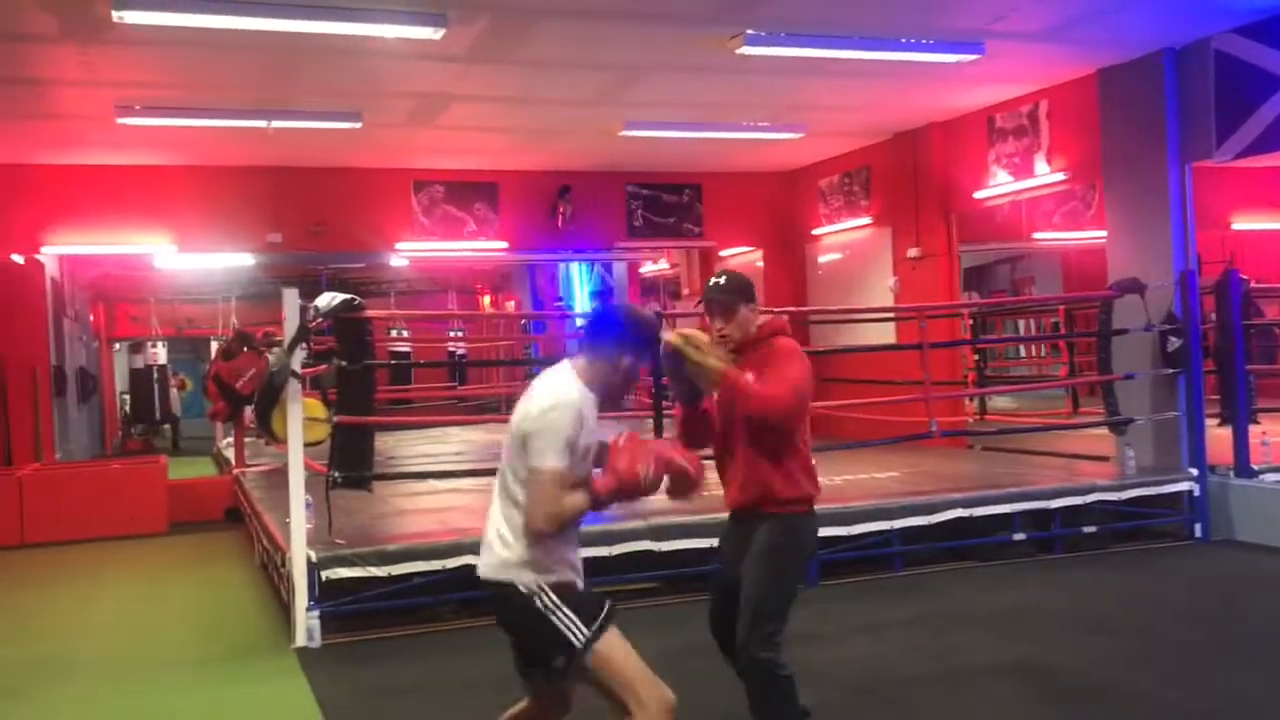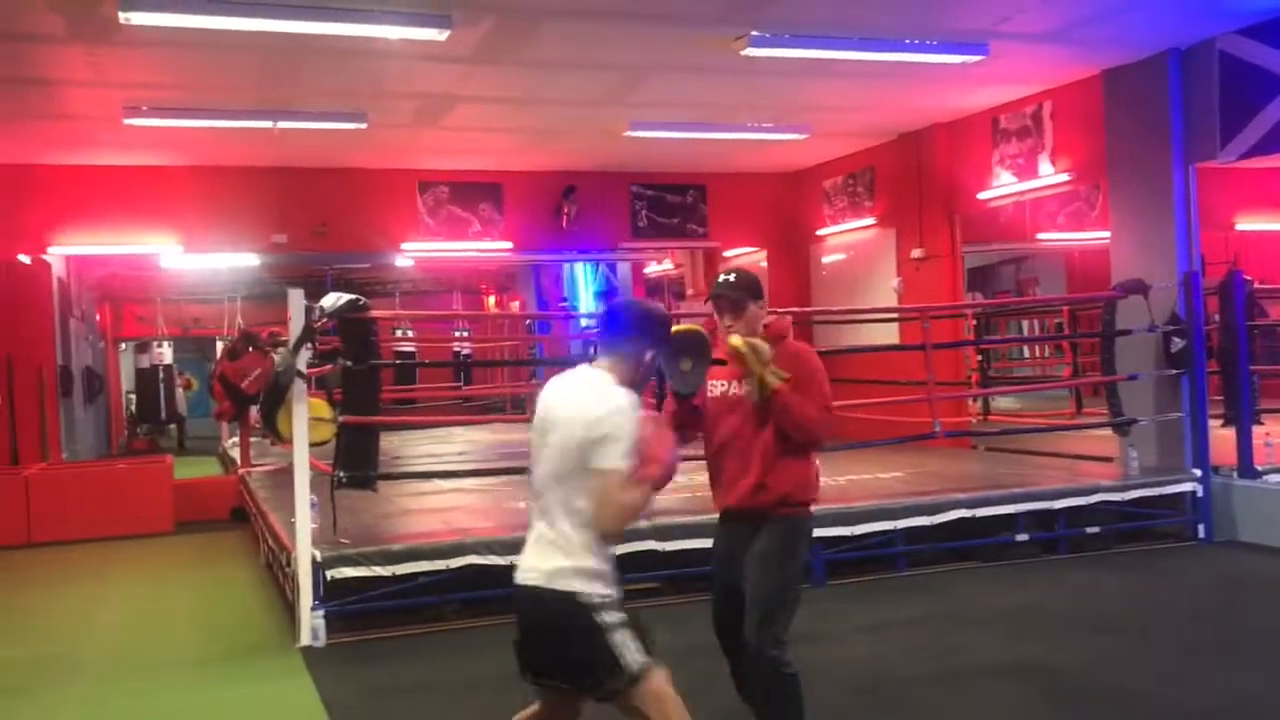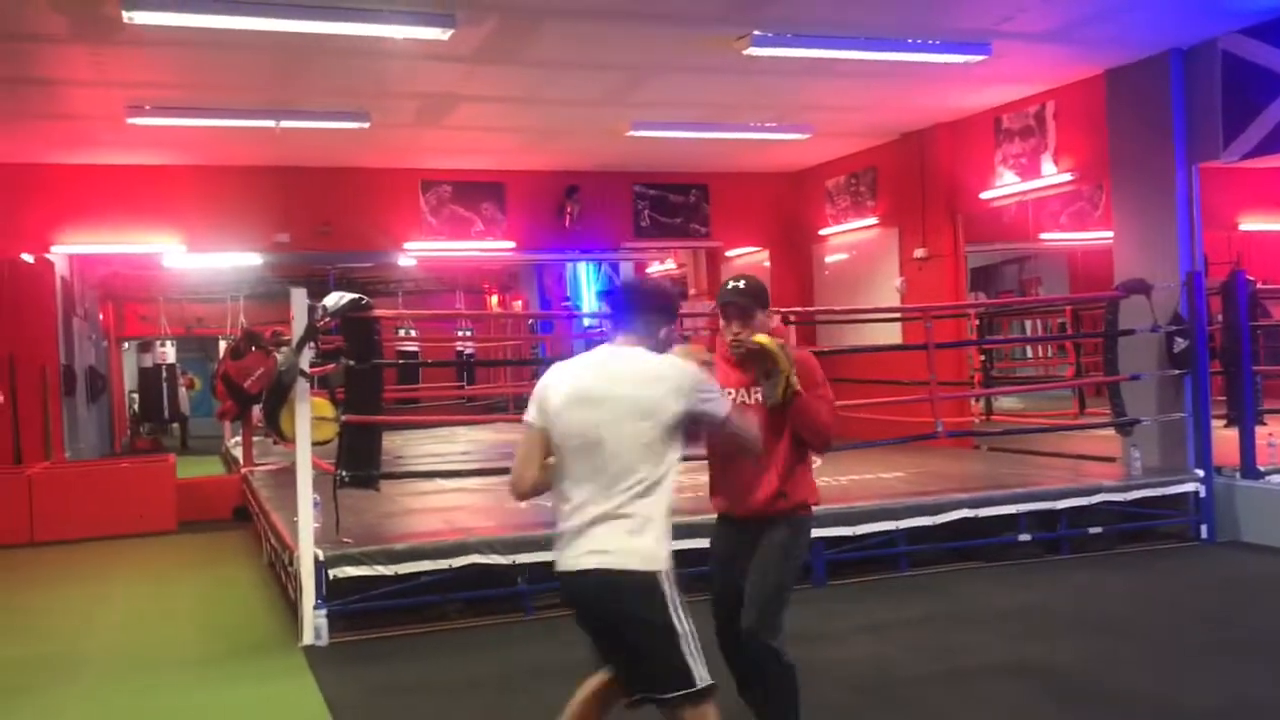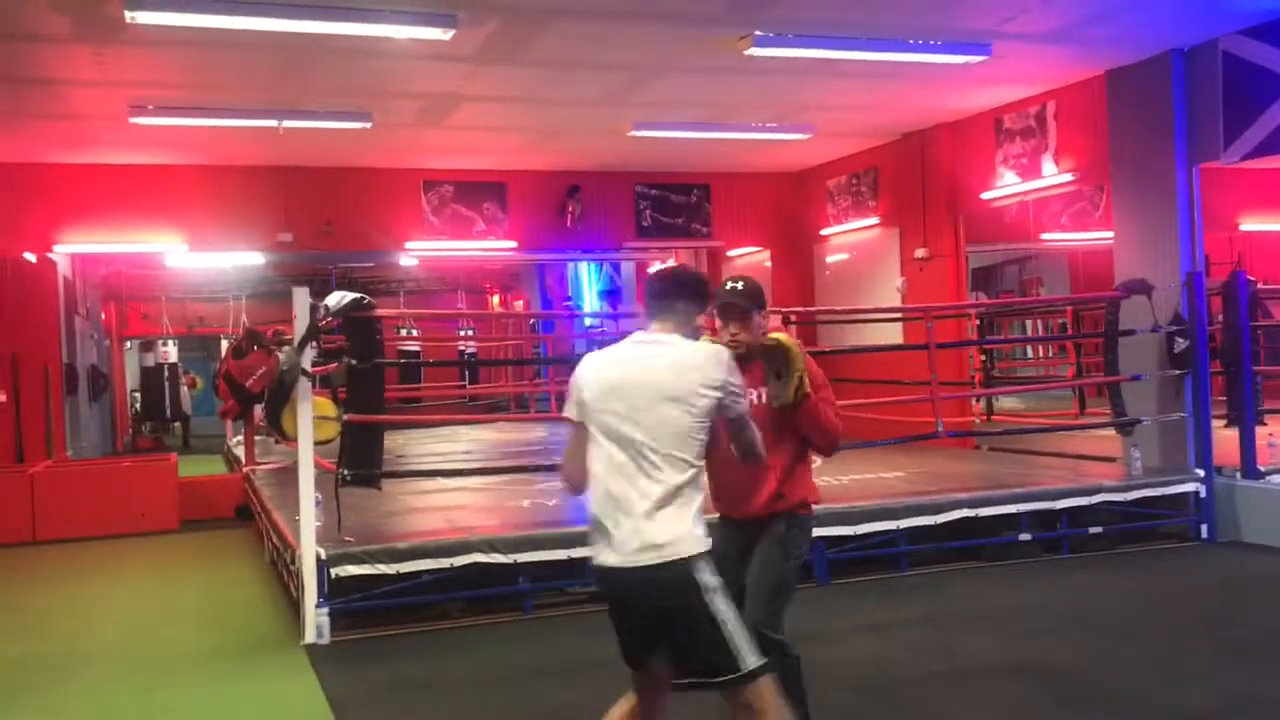
dt=0.1s
person 1, frame 1
left shoulder: (785, 355)
right shoulder: (713, 365)
left elbow: (773, 409)
right elbow: (696, 438)
left wrist: (718, 370)
right wrist: (687, 389)
left hip: (784, 517)
right hip: (744, 515)
left knee: (755, 639)
right knee: (724, 624)
person 1, frame 2
left shoulder: (796, 358)
right shoulder: (713, 362)
left elbow: (813, 430)
right elbow: (682, 429)
left wrist: (769, 380)
left hip: (781, 518)
right hip: (734, 516)
left knee: (763, 637)
right knee: (729, 627)
person 1, frame 3
left shoulder: (798, 363)
right shoulder: (707, 368)
left elbow: (822, 437)
left wrist: (784, 390)
left hip: (783, 518)
right hip: (730, 520)
left knee: (757, 629)
right knee: (730, 631)
person 1, frame 4
left shoulder: (799, 365)
left elbow: (829, 440)
left wrist: (795, 390)
left hip: (784, 517)
right hip: (732, 521)
left knee: (763, 625)
person 2, frame 1
left shoulder: (563, 385)
right shoulder: (564, 401)
left elbow: (582, 457)
right elbow: (542, 517)
left wrist: (657, 460)
right wrist: (608, 486)
left hip: (522, 573)
right hip: (529, 579)
person 2, frame 2
left shoulder: (560, 388)
right shoulder: (618, 407)
right elbow: (609, 522)
left wrist: (641, 461)
right wrist: (648, 476)
left hip: (539, 581)
right hip: (577, 591)
person 2, frame 3
left shoulder: (556, 378)
right shoulder: (677, 373)
left elbow: (524, 483)
right elbow: (745, 437)
left hip: (577, 566)
right hip: (638, 569)
left knee: (621, 675)
person 2, frame 4
left shoulder: (591, 369)
right shoulder: (710, 361)
left elbow: (575, 478)
right elbow: (753, 455)
left hip: (614, 563)
right hip: (675, 560)
